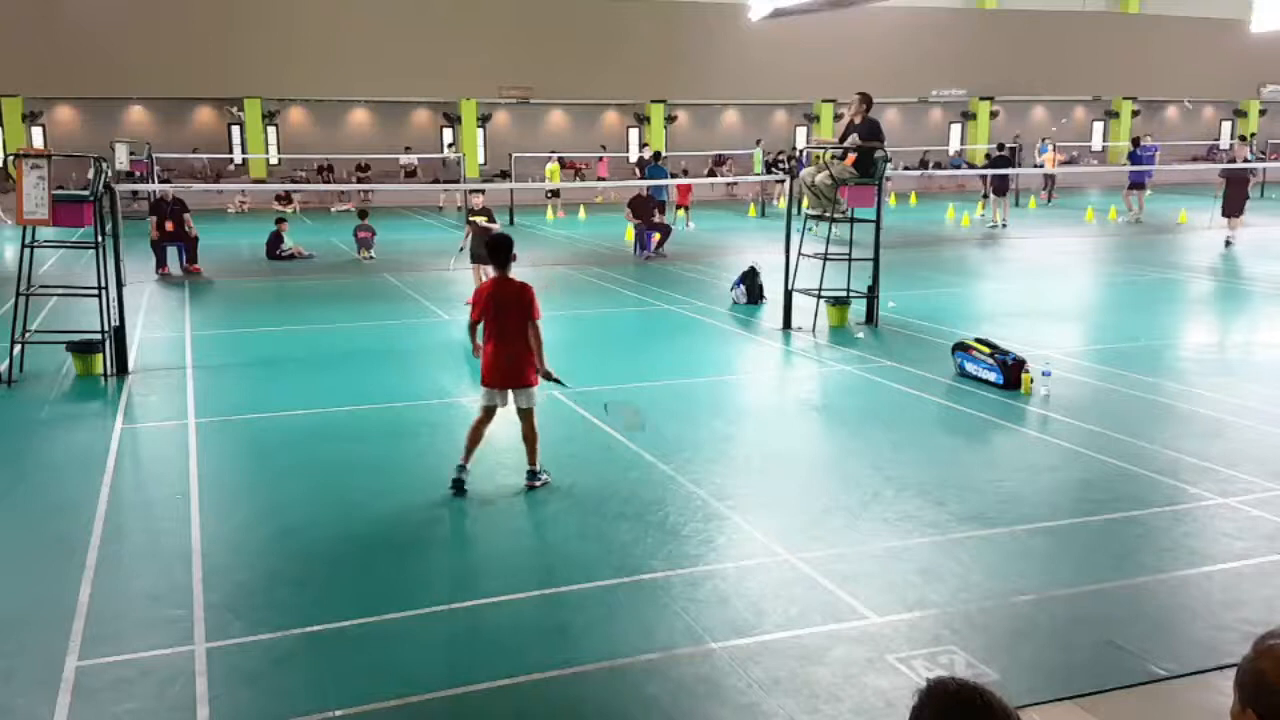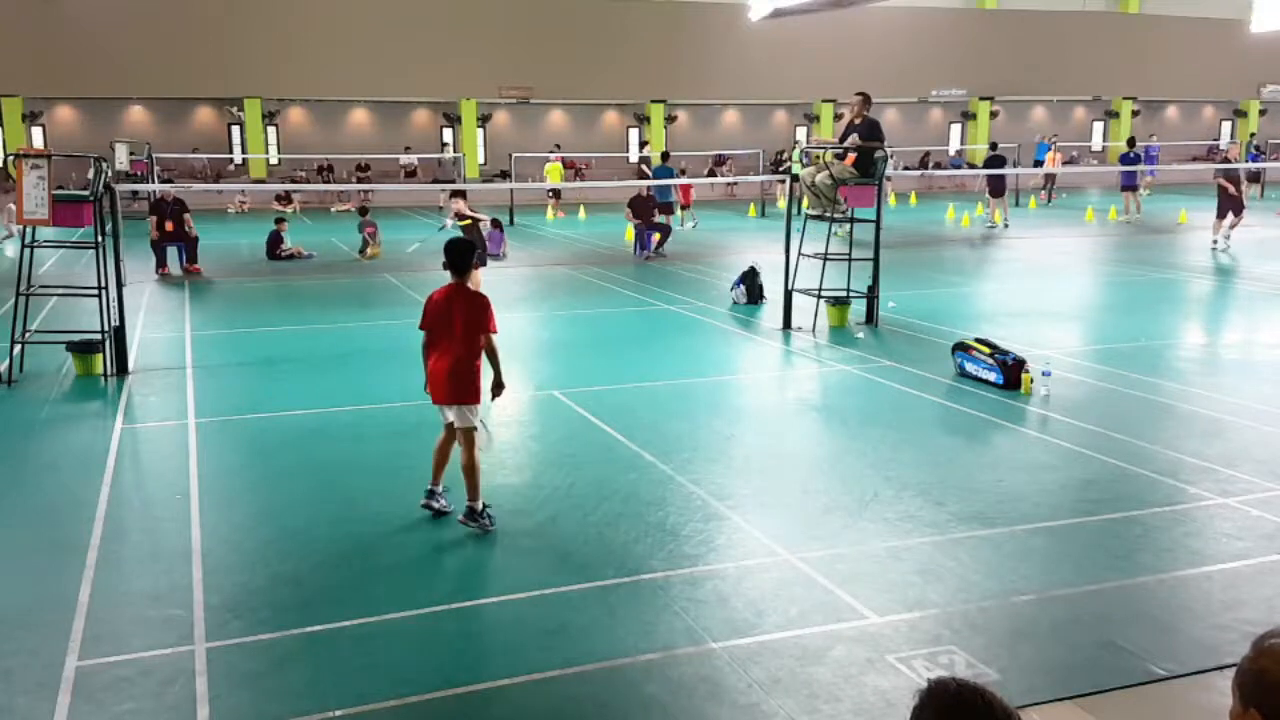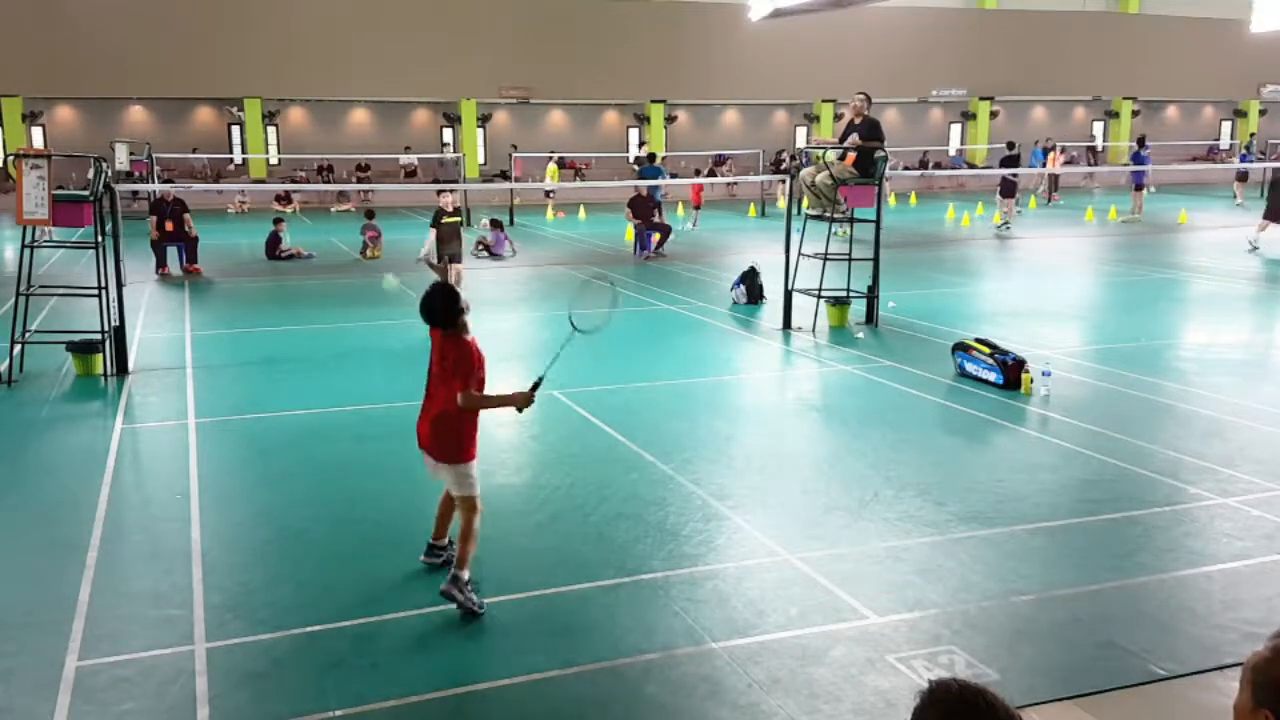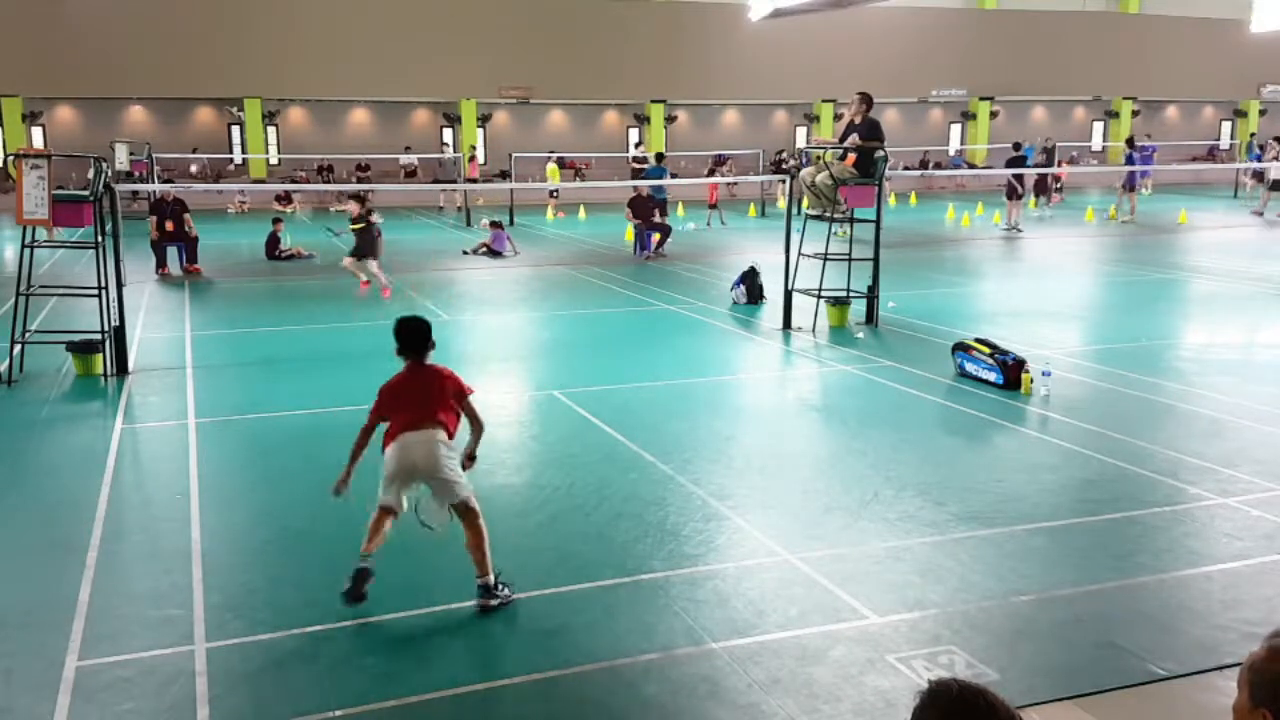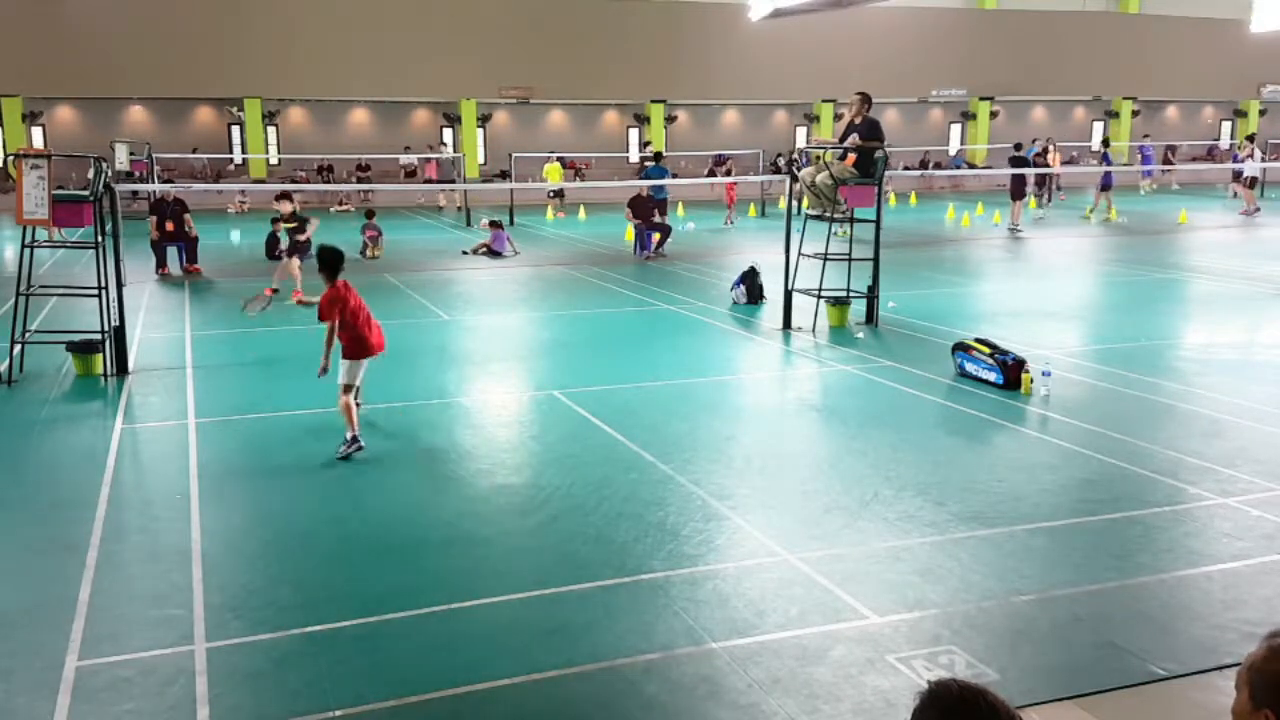
dt=1s
person 1, frame 1
left shoulder: (482, 291)
right shoulder: (524, 291)
left elbow: (472, 326)
right elbow: (533, 330)
left wrist: (475, 345)
right wrist: (541, 364)
left hip: (493, 365)
right hip: (521, 366)
left knee: (484, 416)
right knee: (527, 418)
left ankle: (462, 467)
right ankle: (534, 472)
person 1, frame 2
left shoulder: (434, 299)
right shoulder: (479, 301)
left elbow: (426, 342)
right elbow: (487, 344)
left wrist: (429, 372)
right wrist: (498, 377)
left hip: (439, 377)
right hip: (463, 378)
left knee: (449, 433)
right knee: (468, 442)
left ankle: (434, 492)
right ankle: (474, 509)
person 1, frame 3
left shoulder: (439, 331)
right shoulder: (466, 350)
left elbow: (439, 302)
right elbow: (466, 399)
right wrist: (511, 399)
left hip: (431, 429)
right hip: (452, 438)
left knee: (455, 491)
right knee: (470, 509)
left ankle: (437, 546)
right ankle: (458, 579)
person 1, frame 4
left shoulder: (390, 387)
right shoulder: (447, 378)
left elbow: (367, 431)
right elbow: (476, 423)
left wrist: (347, 473)
right wrist: (471, 451)
left hip: (398, 450)
right hip: (435, 445)
left knee: (385, 513)
right knee: (471, 516)
left ankle: (364, 563)
right ankle: (488, 588)
person 1, frame 5
left shoulder: (330, 297)
right shoulder: (345, 286)
left elbow: (332, 328)
left wrist: (325, 358)
right wrist: (309, 301)
left hip: (357, 347)
right hip: (376, 340)
left knee: (345, 394)
left ankle: (353, 438)
right ankle: (355, 400)
